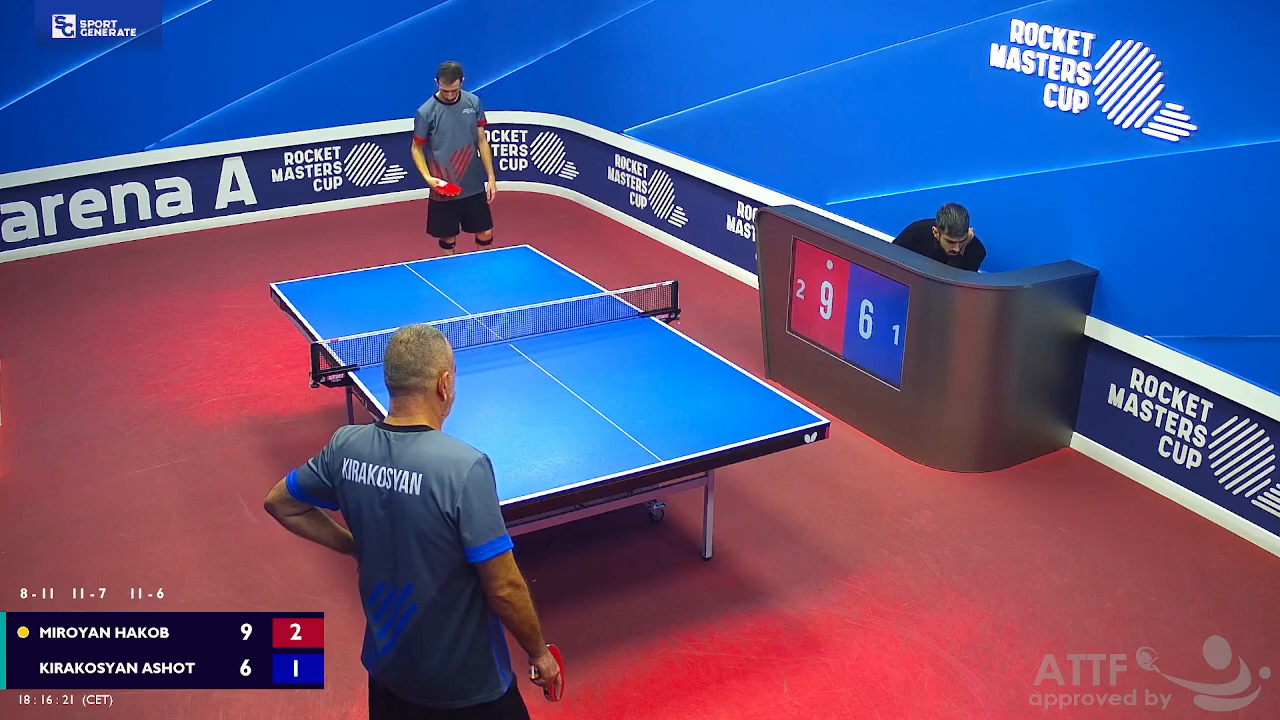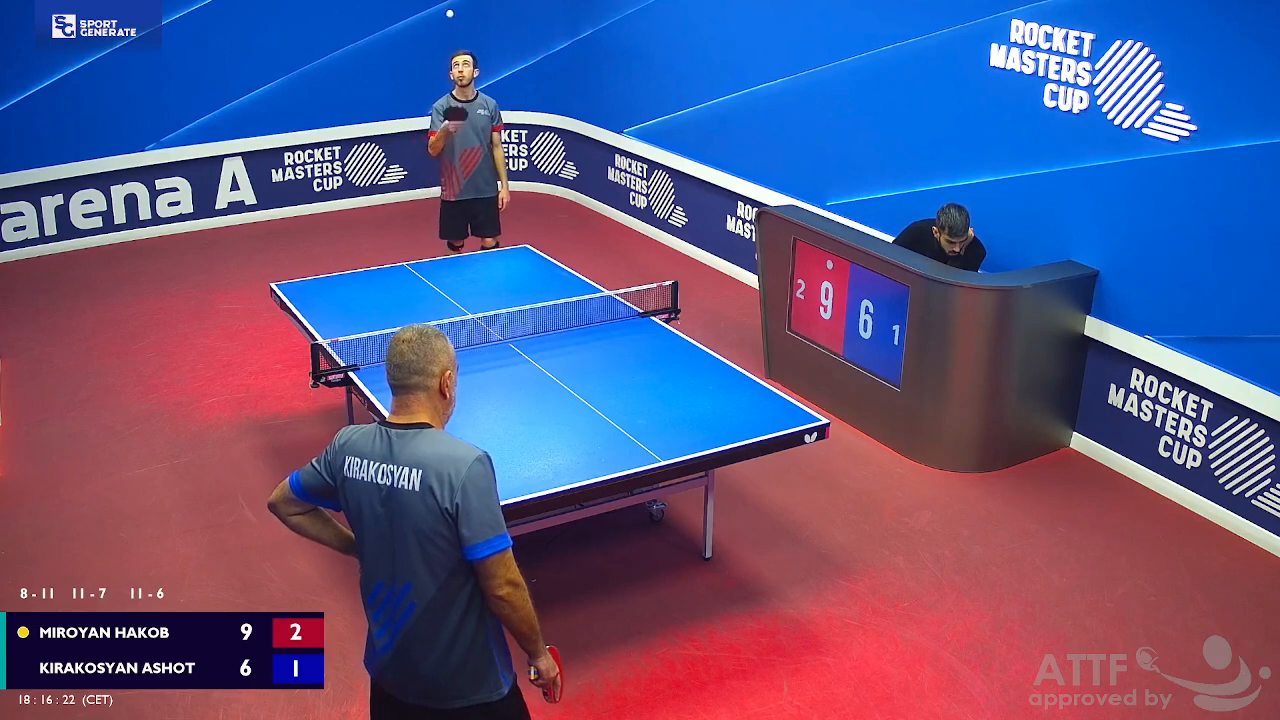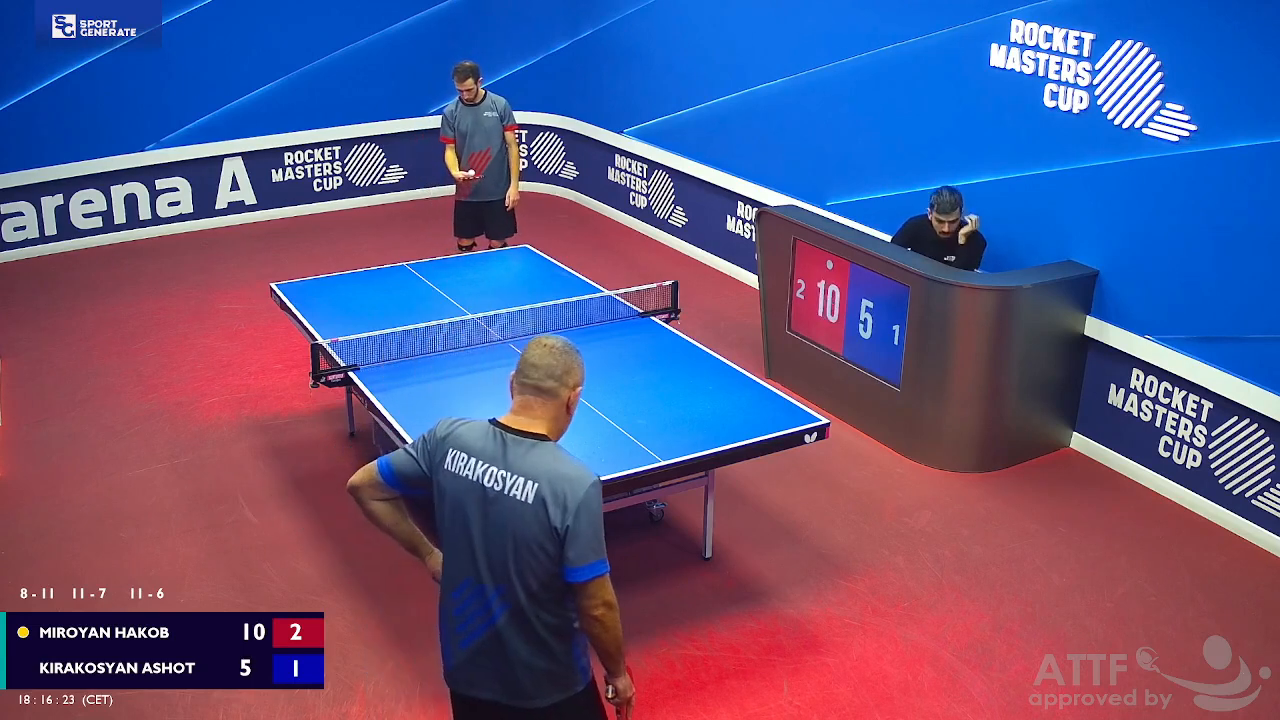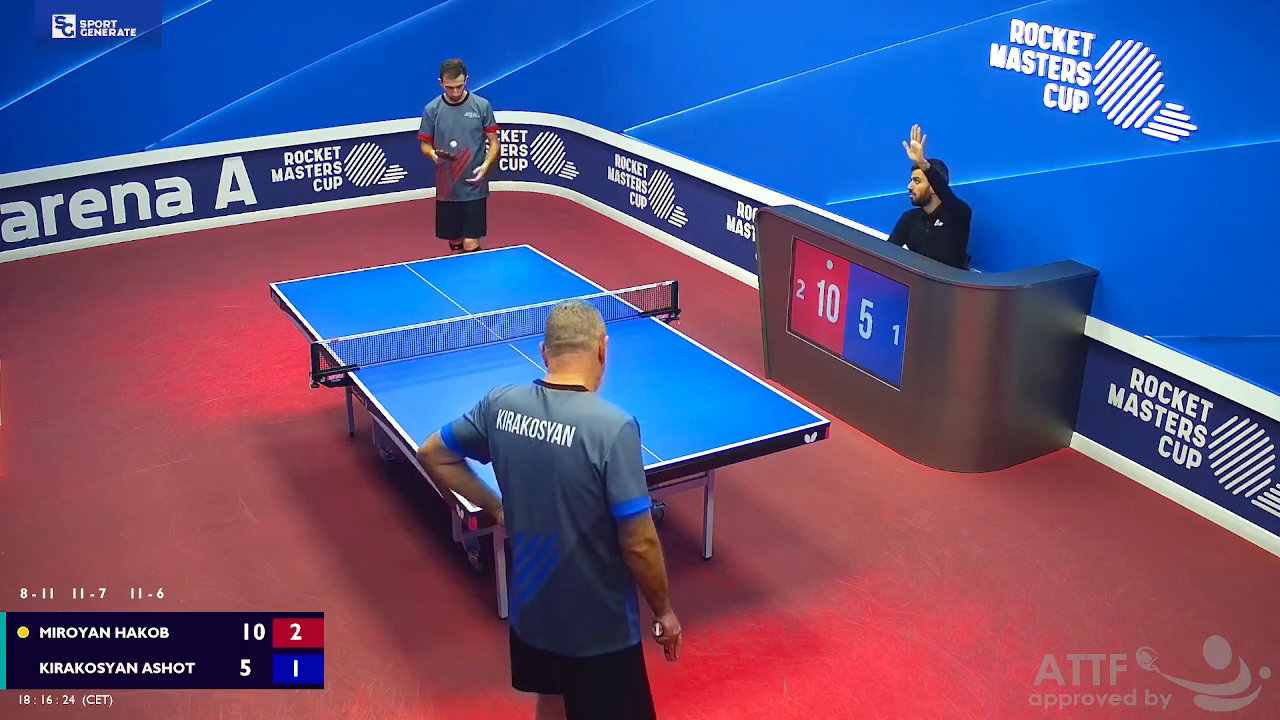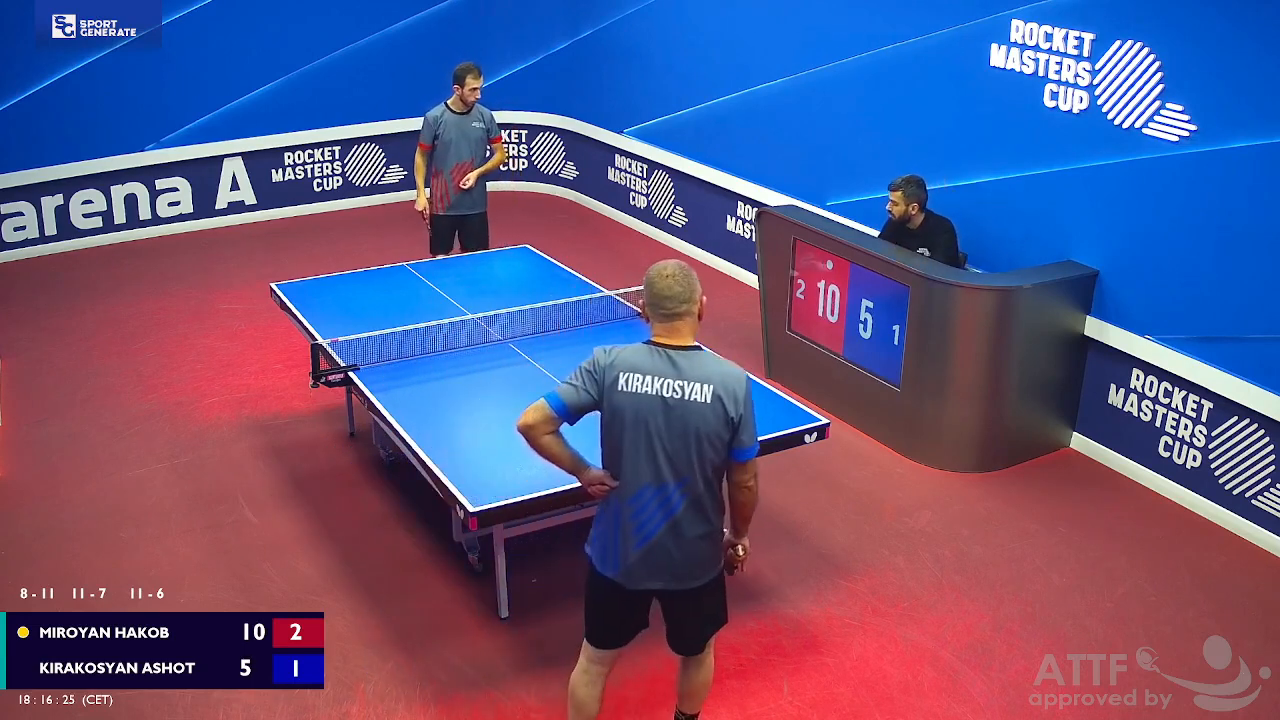
dt=1s
person 1, frame 1
left shoulder: (346, 447)
right shoulder: (463, 467)
left elbow: (280, 503)
right elbow: (503, 589)
right wrist: (539, 653)
left hip: (386, 669)
right hip: (468, 686)
person 1, frame 2
left shoulder: (348, 446)
right shoulder: (464, 465)
left elbow: (283, 504)
right elbow: (502, 587)
right wrist: (538, 652)
left hip: (388, 669)
right hip: (469, 685)
person 1, frame 3
left shoulder: (449, 438)
right shoulder: (575, 484)
left elbow: (363, 486)
right elbow: (596, 607)
left wrist: (427, 554)
right wrist: (618, 672)
left hip: (465, 663)
right hip: (548, 682)
person 1, frame 4
left shoulder: (500, 403)
right shoulder: (613, 427)
left elbow: (432, 454)
right elbow: (639, 543)
right wrist: (663, 610)
left hip: (529, 607)
right hip: (599, 623)
person 1, frame 5
left shoulder: (609, 364)
right shoulder: (731, 381)
left elbow: (532, 424)
right elbow: (744, 481)
left wrist: (584, 472)
right wrist: (739, 534)
left hip: (618, 551)
right hip: (695, 555)
left knee: (595, 659)
right knee: (697, 652)
person 2, frame 1
left shoulder: (474, 102)
right shoulder: (426, 111)
left elbow: (482, 141)
right elbow: (416, 148)
left wrist: (491, 177)
right wrist: (427, 177)
left hip: (474, 187)
right hip: (443, 191)
left knee: (485, 235)
right knee: (447, 241)
person 2, frame 2
left shoulder: (490, 105)
right shoulder: (441, 107)
left elbow: (497, 147)
right elbow: (432, 150)
left wrist: (504, 185)
right wrist: (444, 130)
left hip: (486, 190)
right hip: (454, 191)
left knee: (490, 243)
right knee: (455, 245)
person 2, frame 3
left shoulder: (500, 105)
right shoulder: (450, 112)
left elbow: (512, 146)
right elbow: (450, 149)
left wrist: (514, 185)
right wrist: (455, 172)
left hip: (497, 191)
right hip: (466, 193)
left knee: (497, 245)
right knee: (465, 245)
person 2, frame 4
left shoulder: (482, 106)
right shoulder: (432, 110)
left elbow: (494, 142)
right elbow: (425, 144)
left wrist: (485, 166)
right wrist: (433, 155)
left hip: (474, 190)
right hip: (446, 191)
left knee: (471, 245)
right knee: (455, 245)
person 2, frame 5
left shoulder: (485, 116)
right shoulder: (434, 117)
left elbow: (500, 154)
right elbow: (421, 156)
left wrist: (477, 173)
right wrist: (421, 193)
left hip: (475, 205)
right hip: (442, 205)
right knee: (440, 259)
